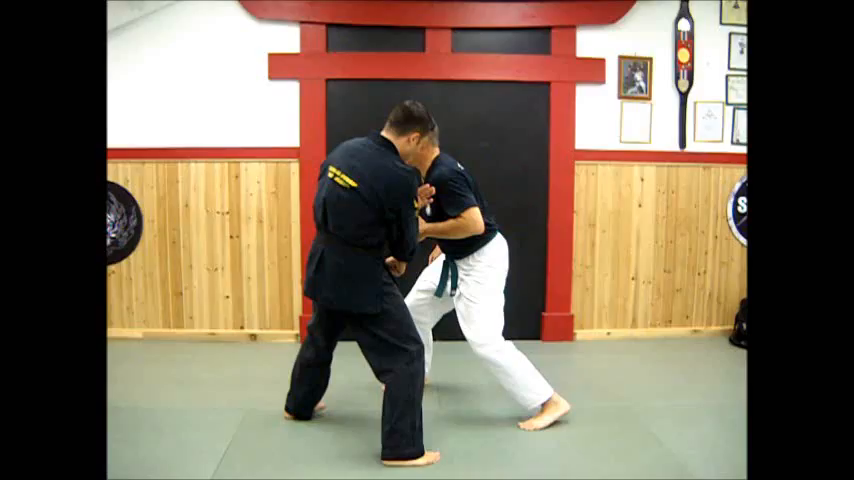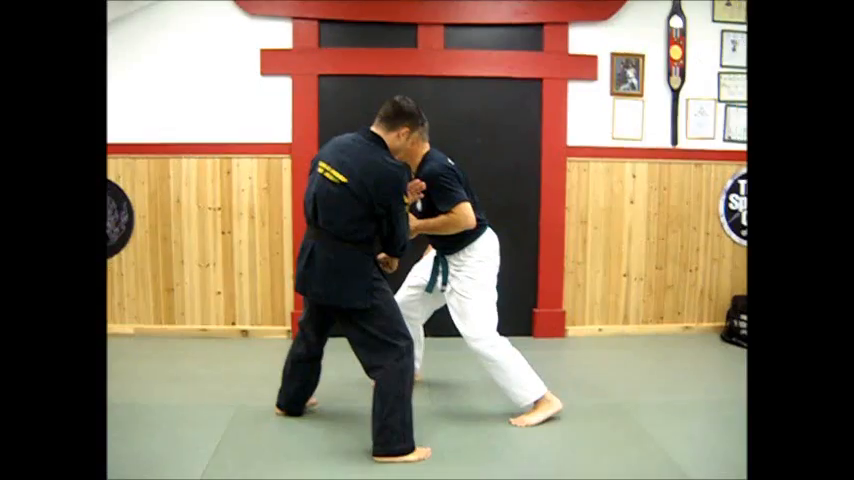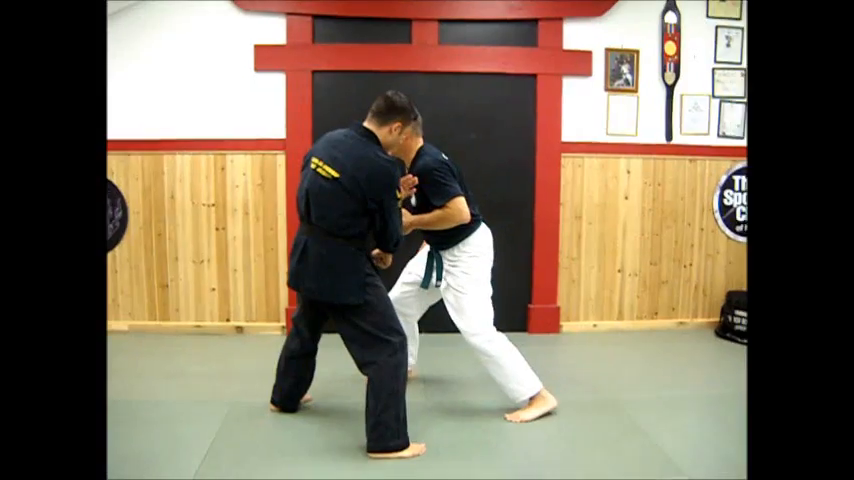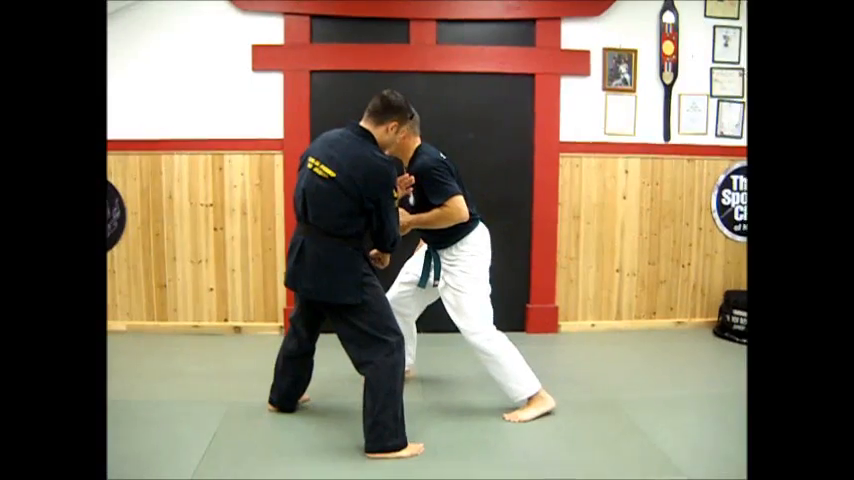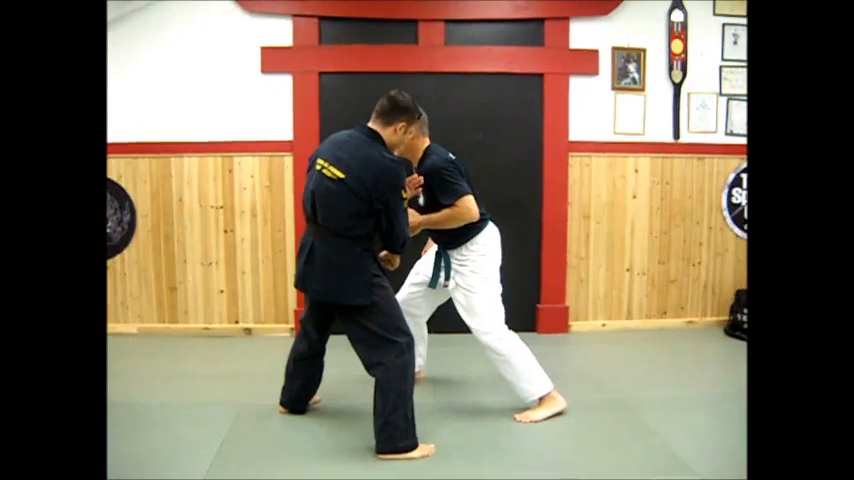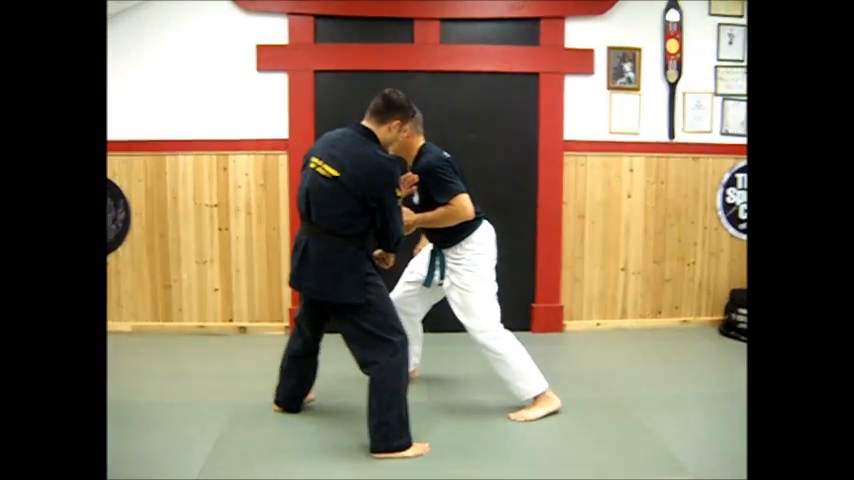
dt=0.1s
person 1, frame 1
left shoulder: (345, 149)
right shoulder: (400, 175)
right elbow: (404, 244)
right wrist: (400, 261)
left hip: (324, 261)
right hip: (360, 272)
left knee: (320, 336)
right knee: (406, 355)
left ankle: (299, 404)
right ankle: (402, 448)
person 1, frame 2
left shoulder: (335, 145)
right shoulder: (389, 171)
right elbow: (395, 240)
right wrist: (392, 257)
left hip: (315, 256)
right hip: (349, 267)
left knee: (311, 332)
right knee: (395, 350)
left ankle: (290, 400)
right ankle: (392, 444)
person 1, frame 3
left shoulder: (327, 141)
right shoulder: (382, 166)
right elbow: (389, 234)
right wrist: (386, 253)
left hip: (308, 253)
right hip: (343, 263)
left knee: (305, 328)
right knee: (388, 346)
left ankle: (284, 397)
right ankle: (387, 440)
person 1, frame 4
left shoulder: (323, 141)
right shoulder: (378, 166)
right elbow: (386, 234)
right wrist: (383, 253)
left hip: (305, 252)
right hip: (340, 263)
left knee: (302, 328)
right knee: (385, 346)
left ankle: (282, 397)
right ankle: (385, 441)
person 1, frame 5
left shoulder: (332, 142)
right shoulder: (387, 167)
right elbow: (395, 235)
right wrist: (393, 253)
left hip: (314, 254)
right hip: (350, 265)
left knee: (313, 330)
right knee: (395, 347)
left ankle: (294, 398)
right ankle: (396, 442)
person 1, frame 6
left shoulder: (326, 141)
right shoulder: (381, 165)
right elbow: (389, 233)
right wrist: (387, 252)
left hip: (309, 252)
right hip: (344, 263)
left knee: (307, 328)
right knee: (389, 345)
left ankle: (288, 397)
right ankle: (390, 440)
person 2, frame 1
left shoulder: (444, 175)
right shoulder: (435, 170)
left elbow: (474, 223)
left wrist: (426, 230)
right wrist: (441, 243)
left hip: (481, 260)
right hip: (455, 258)
left knee: (484, 340)
right knee: (413, 311)
left ankle: (550, 402)
right ankle: (416, 374)
person 2, frame 2
left shoulder: (435, 170)
right shoulder: (425, 167)
left elbow: (466, 219)
left wrist: (418, 226)
right wrist: (434, 239)
left hip: (472, 256)
right hip: (446, 253)
left knee: (479, 334)
right knee: (404, 307)
left ankle: (542, 399)
person 2, frame 3
left shoulder: (429, 165)
right shoulder: (418, 162)
left elbow: (460, 213)
left wrist: (412, 222)
right wrist: (427, 235)
left hip: (465, 252)
right hip: (440, 250)
left knee: (477, 330)
right knee: (398, 304)
left ankle: (537, 396)
person 2, frame 4
left shoulder: (427, 164)
right shoulder: (415, 162)
left elbow: (459, 212)
left wrist: (411, 221)
right wrist: (425, 235)
left hip: (463, 251)
right hip: (437, 249)
left knee: (477, 329)
right knee: (396, 304)
left ankle: (536, 396)
right ankle: (400, 367)
person 2, frame 5
left shoulder: (436, 165)
right shoulder: (424, 163)
left elbow: (469, 211)
left wrist: (421, 222)
right wrist: (434, 234)
left hip: (473, 251)
right hip: (447, 250)
left knee: (489, 328)
right knee: (407, 304)
left ankle: (548, 397)
right ankle: (411, 367)
person 2, frame 6
left shoulder: (431, 163)
right shoulder: (418, 162)
left elbow: (464, 210)
left wrist: (416, 221)
right wrist: (428, 234)
left hip: (468, 250)
right hip: (442, 248)
left knee: (485, 327)
right knee: (401, 303)
left ankle: (542, 396)
right ankle: (406, 366)
